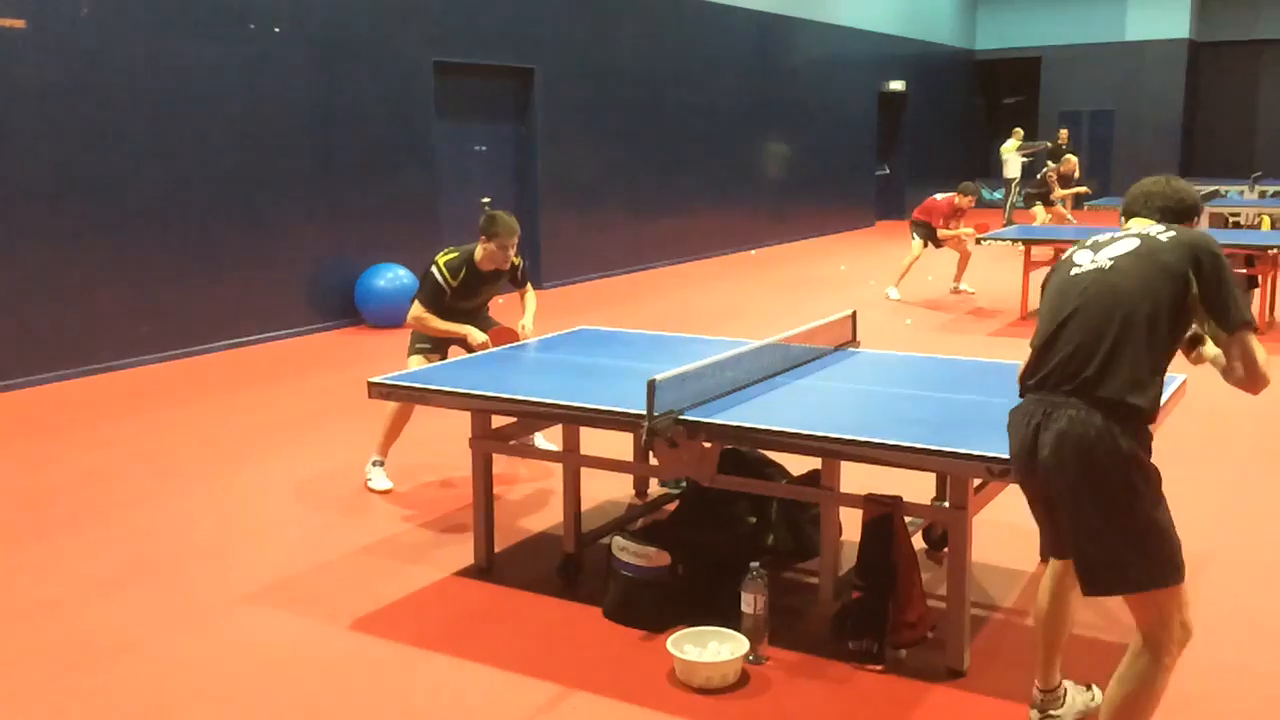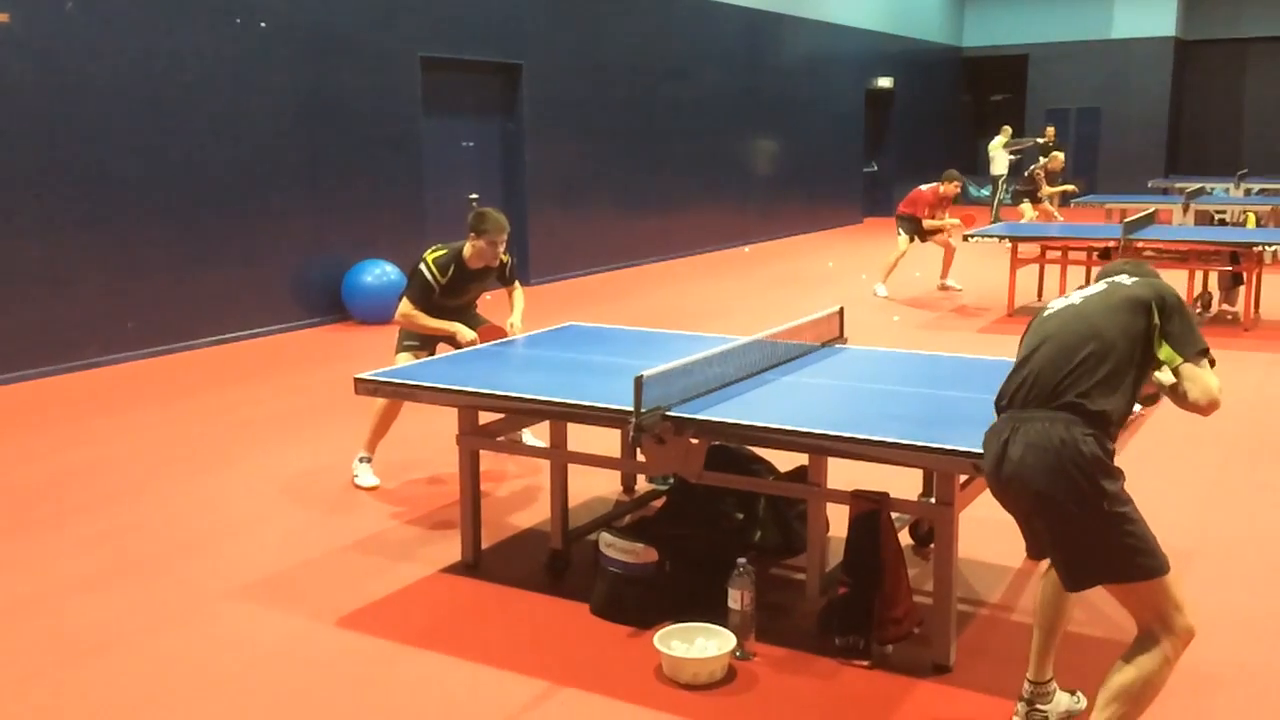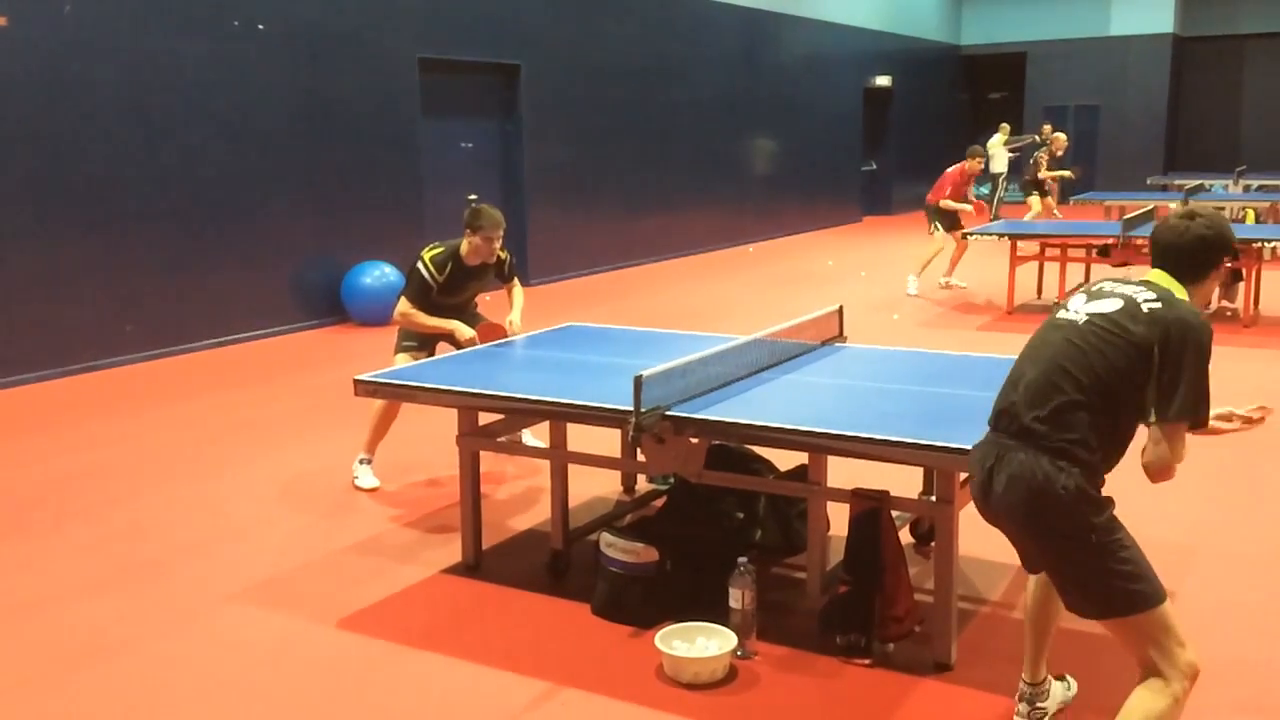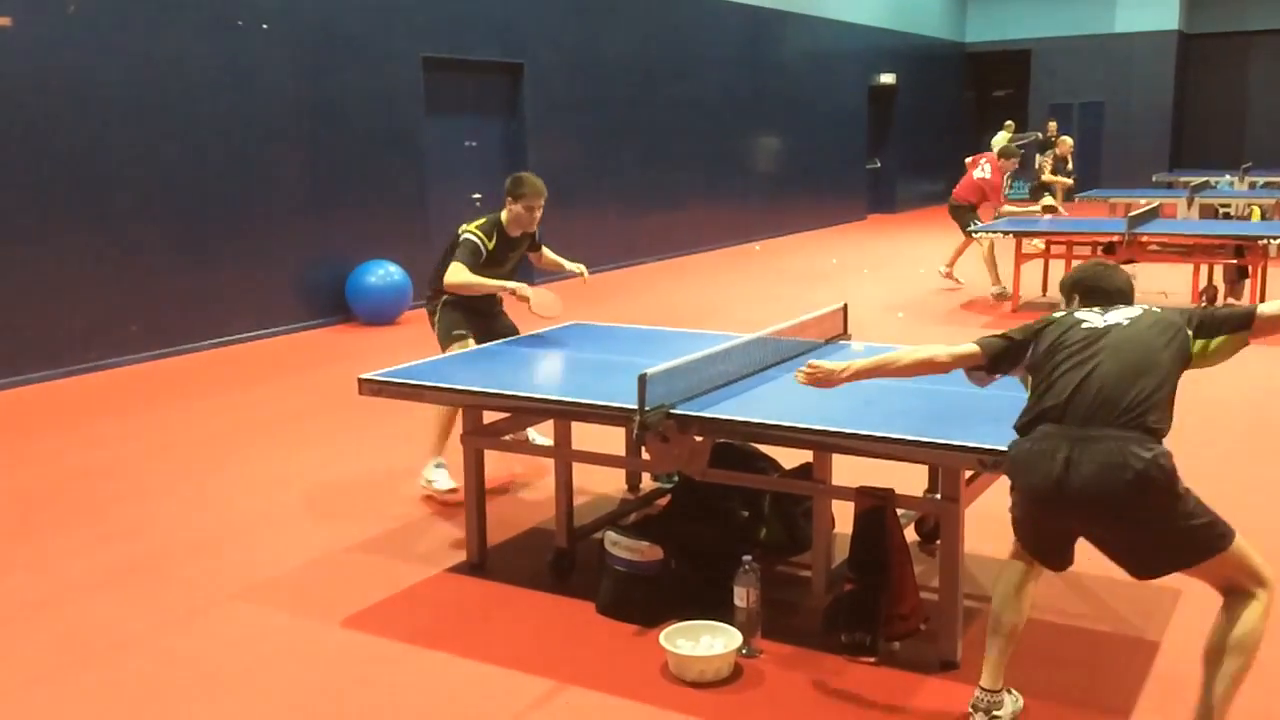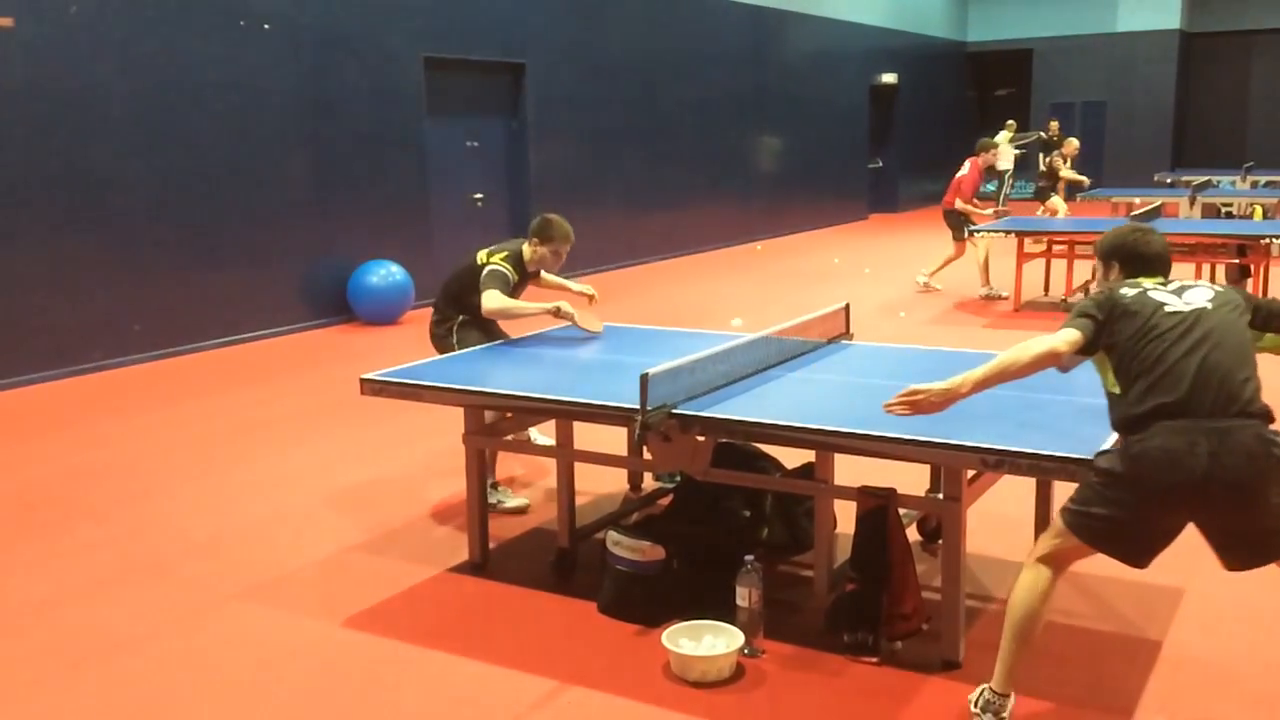
dt=0.7s
person 1, frame 1
left shoulder: (1075, 254)
right shoulder: (1194, 247)
right elbow: (1253, 376)
right wrist: (1205, 349)
left hip: (1031, 427)
right hip: (1100, 439)
left knee: (1065, 560)
right knee: (1166, 631)
person 1, frame 2
left shoulder: (1059, 307)
right shoulder: (1156, 293)
right elbow: (1204, 397)
right wrist: (1159, 380)
left hip: (1004, 451)
right hip: (1064, 454)
left knee: (1067, 554)
right knee: (1168, 632)
person 1, frame 3
left shoulder: (1094, 290)
right shoulder: (1184, 321)
right elbow: (1159, 464)
left wrist: (1194, 415)
right wrist: (1179, 421)
left hip: (991, 467)
right hip: (1050, 484)
left knee: (1058, 559)
right knee: (1172, 669)
person 1, frame 4
left shoulder: (1049, 328)
right shoulder: (1173, 320)
left elbow: (940, 356)
right elbow: (1272, 313)
left wrist: (845, 370)
left hip: (1040, 462)
right hip: (1128, 468)
left knee: (1026, 559)
right knee: (1249, 587)
person 1, frame 5
left shoulder: (1111, 301)
right shoulder: (1229, 298)
left elbow: (1056, 346)
left wrist: (957, 388)
left hip: (1154, 455)
left knee: (1046, 558)
person 2, frame 1
left shoulder: (511, 262)
right shoulder: (449, 266)
left elbow: (527, 291)
right elbow: (415, 317)
left wrist: (527, 318)
right wrist: (465, 332)
left hip: (475, 318)
right hip: (434, 323)
right ankle: (377, 462)
person 2, frame 2
left shoulder: (501, 260)
right shoulder: (438, 263)
left elbow: (515, 289)
right elbow: (403, 315)
left wrist: (516, 315)
right wrist: (454, 329)
left hip: (463, 316)
right hip: (422, 320)
left ankle: (515, 429)
right ankle: (364, 458)
person 2, frame 3
left shoulder: (499, 257)
right shoulder: (435, 262)
left elbow: (514, 286)
right elbow: (402, 314)
left wrist: (515, 314)
right wrist: (452, 328)
left hip: (463, 314)
right hip: (422, 319)
left ankle: (515, 431)
right ankle: (364, 460)
person 2, frame 4
left shoulder: (526, 231)
right shoulder: (478, 235)
left elbow: (538, 254)
right elbow: (452, 281)
left wrist: (567, 265)
right wrist: (507, 286)
left hip: (486, 305)
right hip: (451, 303)
left ankle: (520, 431)
right ankle: (436, 464)
person 2, frame 5
left shoulder: (528, 257)
right shoulder: (502, 265)
left elbow: (533, 277)
right elbow: (492, 307)
left wrist: (570, 286)
right wrist: (548, 307)
left hip: (477, 321)
right hip: (453, 325)
left ankle: (521, 431)
right ankle: (486, 487)
